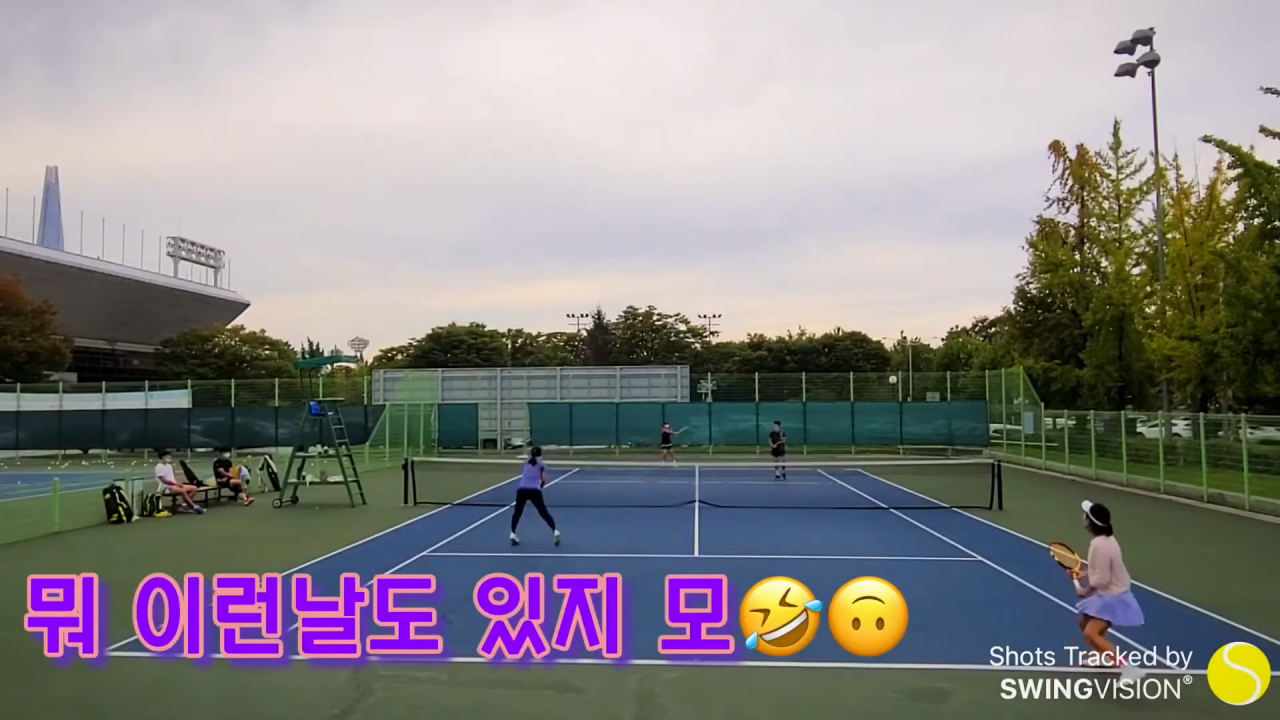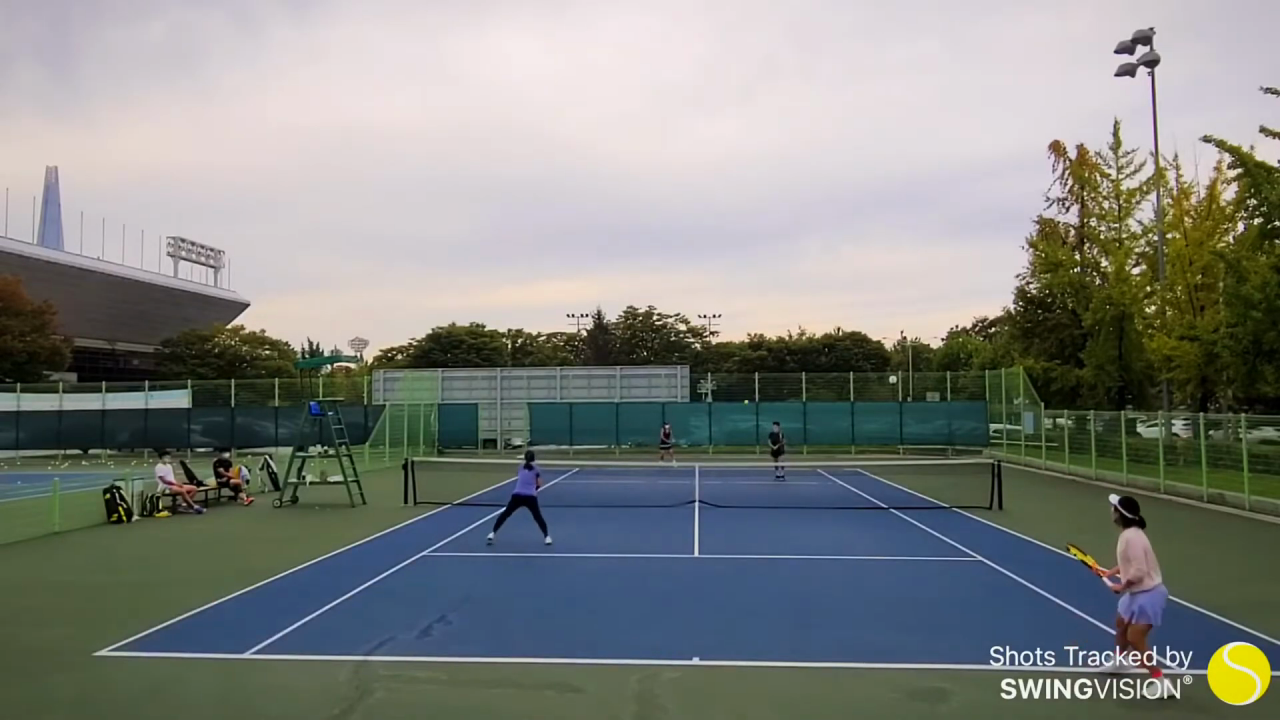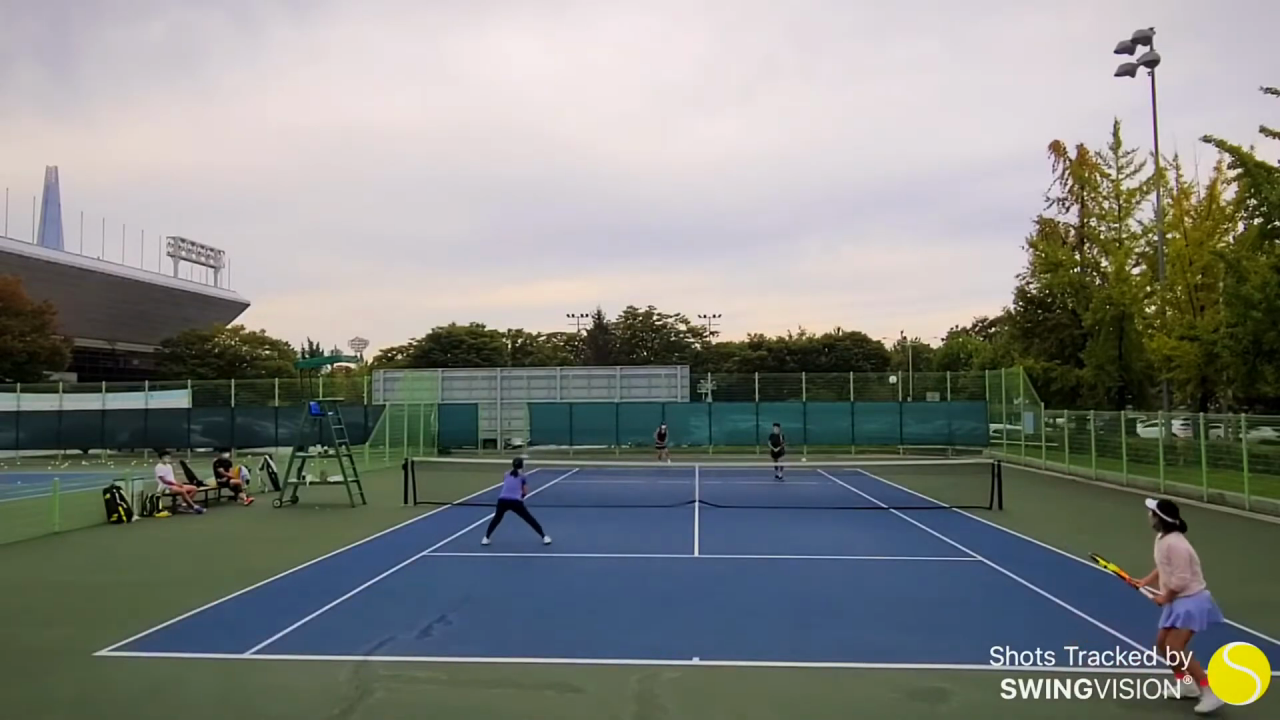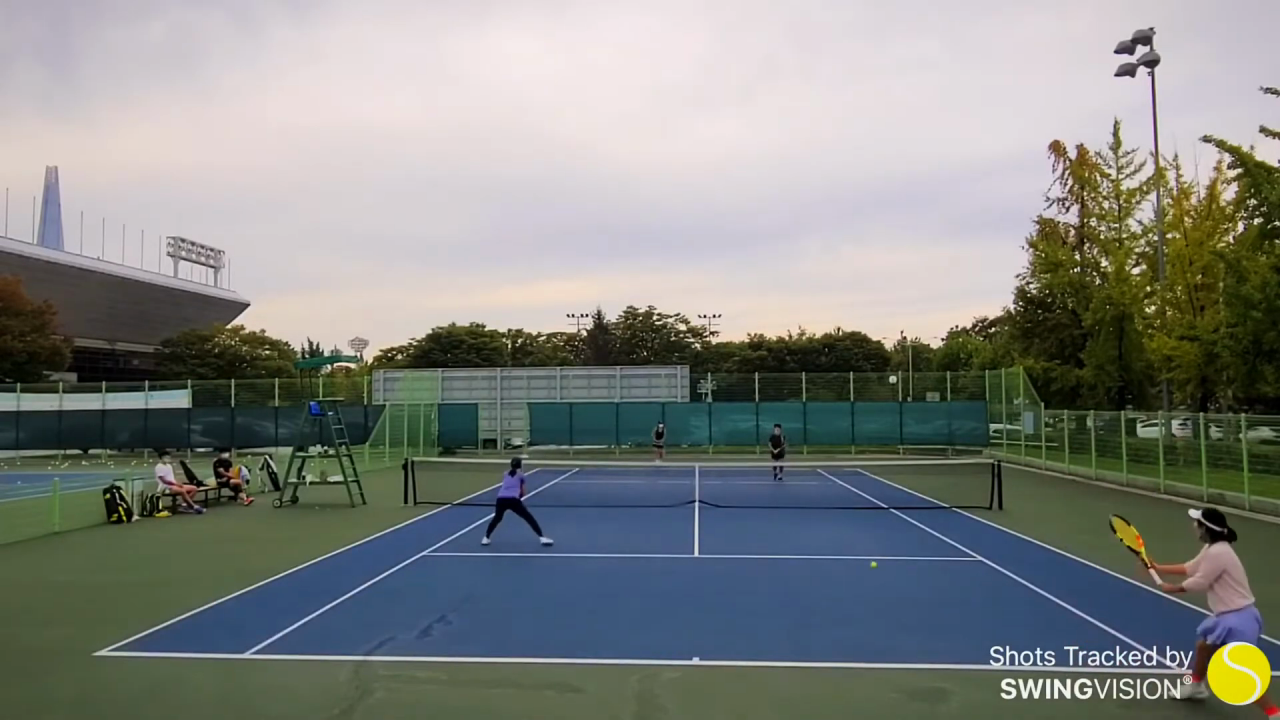
dt=0.2s
person 1, frame 1
left shoulder: (1099, 545)
right shoulder: (1104, 540)
left elbow: (1102, 579)
left wrist: (1085, 590)
right wrist: (1081, 574)
left hip: (1113, 599)
right hip: (1108, 596)
left knee: (1091, 635)
right knee: (1084, 622)
left ankle: (1129, 670)
right ankle: (1099, 657)
person 1, frame 2
left shoulder: (1131, 537)
right shoulder: (1127, 534)
left elbow: (1138, 571)
left wrist: (1122, 586)
right wrist: (1110, 573)
left hip: (1147, 595)
right hip: (1138, 593)
left knee: (1134, 640)
right knee: (1120, 625)
left ankle: (1160, 682)
right ankle: (1120, 660)
person 1, frame 3
left shoulder: (1174, 543)
right shoulder: (1162, 538)
left elbow: (1181, 580)
right elbow: (1163, 569)
left wrist: (1165, 597)
right wrist: (1144, 582)
left hip: (1191, 601)
right hip: (1179, 601)
left knee: (1175, 649)
right knee: (1162, 644)
left ankle: (1210, 692)
right ankle: (1188, 685)
person 1, frame 4
left shoulder: (1218, 553)
right shoulder: (1211, 549)
left elbow: (1199, 583)
right elbow: (1190, 568)
left wrist: (1172, 588)
right wrist: (1159, 568)
left hip: (1238, 618)
right hip: (1226, 615)
right knee: (1202, 649)
left ankle: (1274, 714)
right ankle: (1195, 687)
